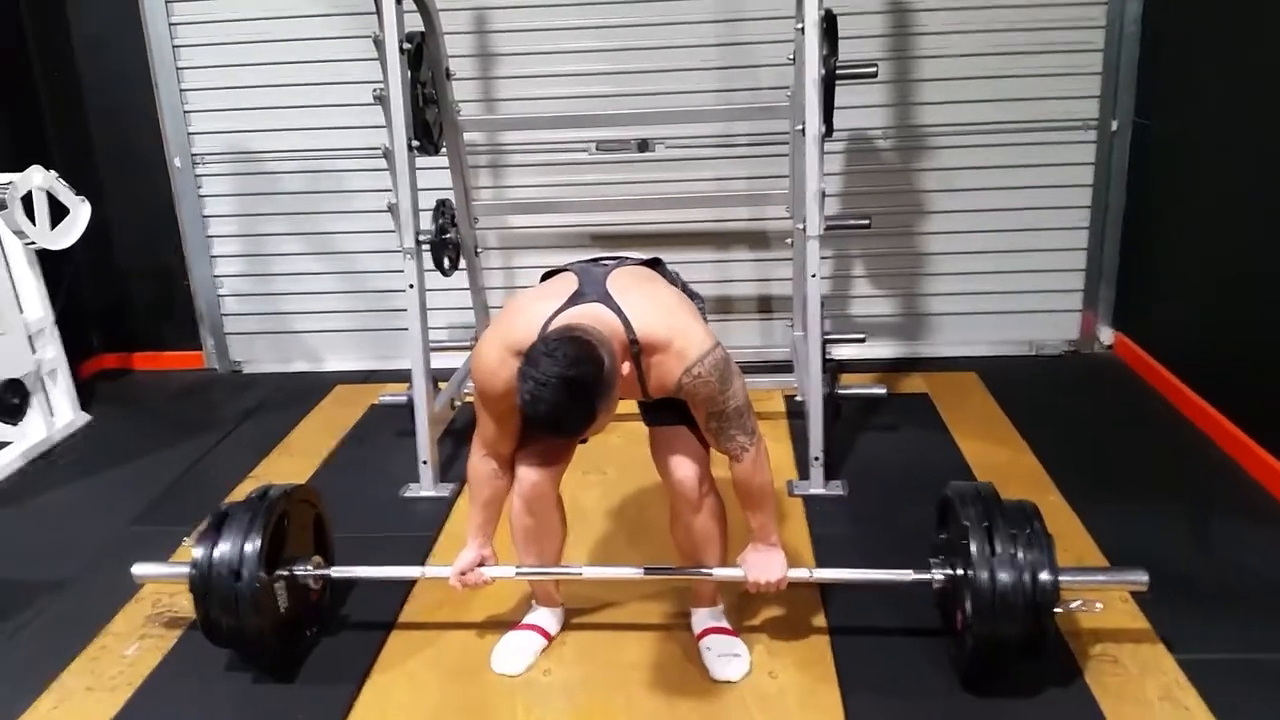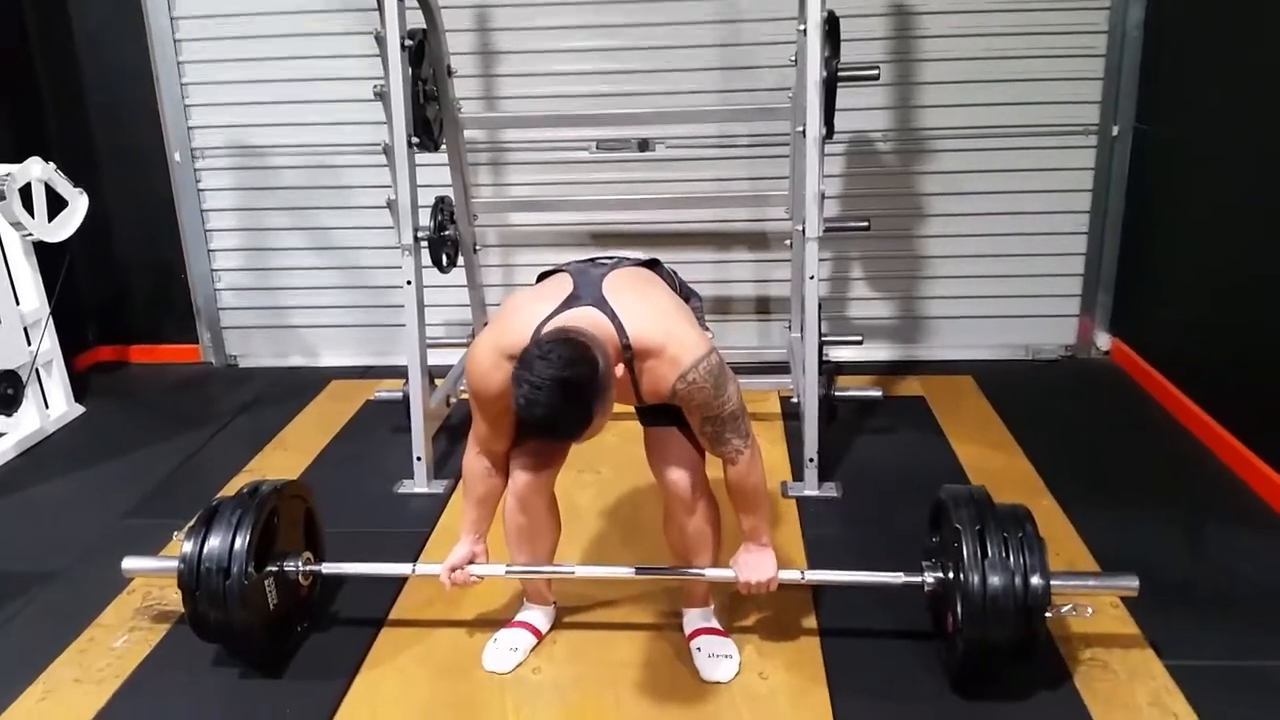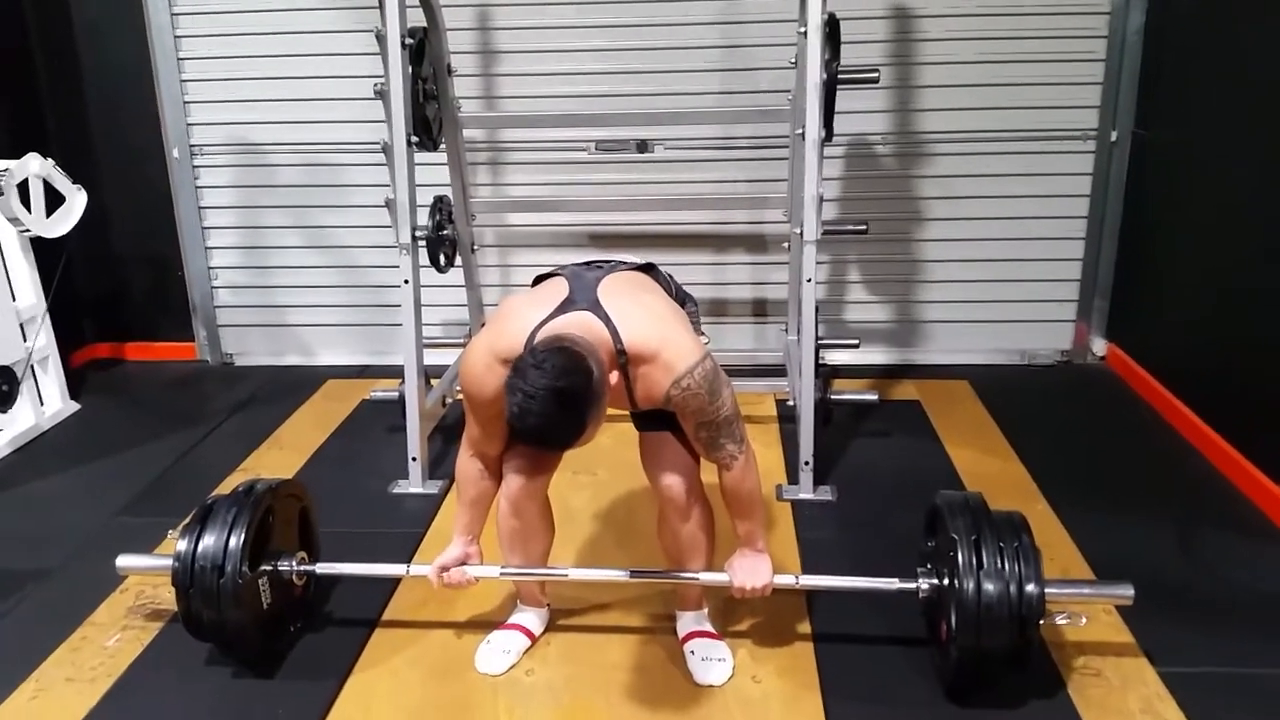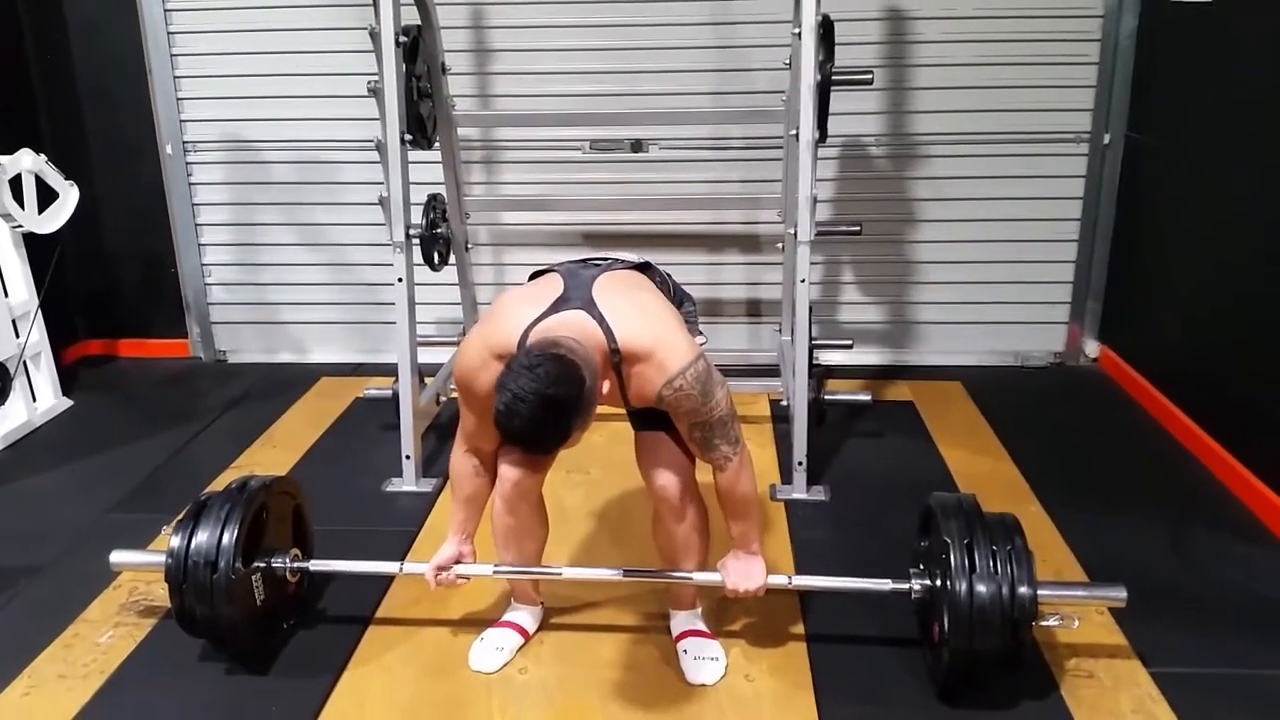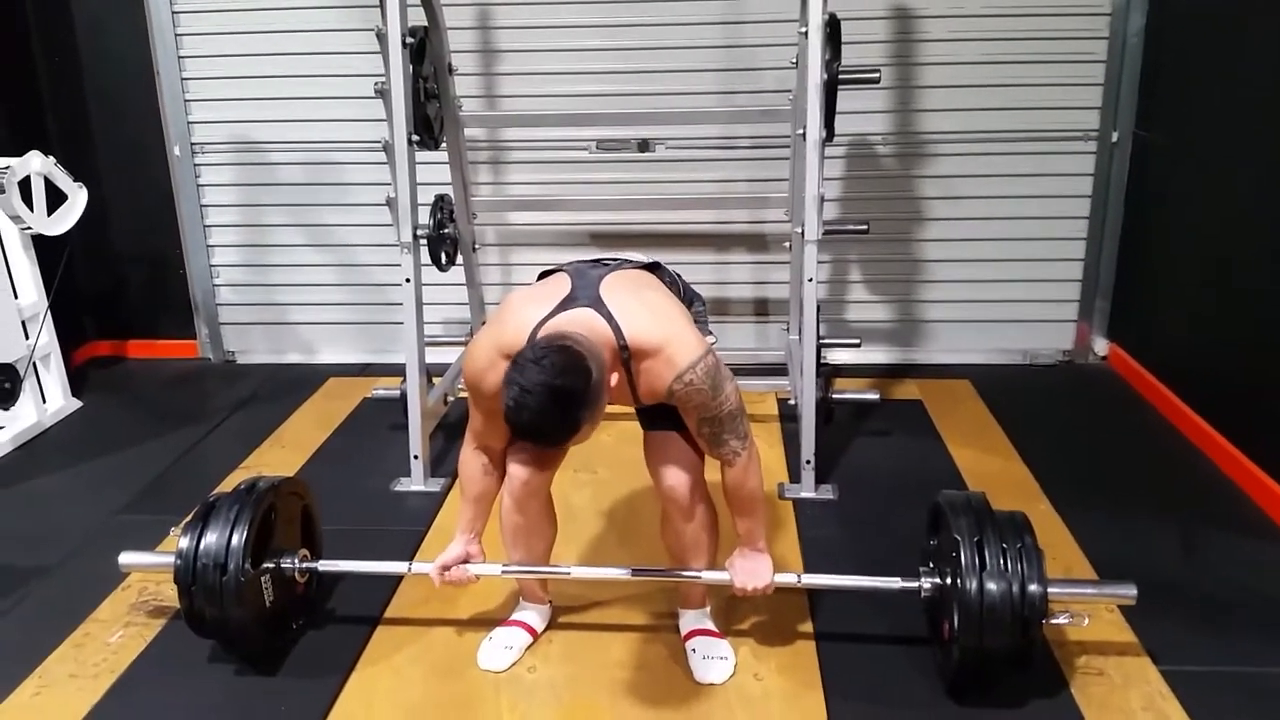
dt=0.3s
person 1, frame 1
left shoulder: (683, 353)
right shoulder: (500, 357)
left elbow: (743, 446)
right elbow: (491, 453)
left wrist: (764, 542)
right wrist: (478, 542)
left hip: (660, 346)
left knee: (688, 477)
right knee: (531, 477)
left ankle: (707, 609)
right ankle: (545, 608)
person 1, frame 2
left shoulder: (679, 357)
right shoulder: (494, 359)
left elbow: (737, 448)
right elbow: (487, 451)
left wrist: (757, 542)
right wrist: (472, 538)
left hip: (655, 340)
left knee: (683, 479)
right knee: (525, 475)
left ankle: (699, 610)
right ankle: (536, 606)
person 1, frame 3
left shoulder: (674, 364)
right shoulder: (489, 362)
left elbow: (733, 454)
right elbow: (480, 454)
left wrist: (752, 548)
right wrist: (465, 539)
left hip: (654, 344)
left knee: (678, 484)
right knee: (518, 478)
left ankle: (693, 613)
right ankle: (530, 608)
person 1, frame 4
left shoulder: (668, 364)
right shoulder: (484, 357)
left elbow: (728, 455)
right elbow: (475, 449)
left wrist: (746, 550)
right wrist: (459, 537)
left knee: (672, 484)
right knee: (513, 477)
left ankle: (686, 613)
right ankle: (523, 606)
person 1, frame 5
left shoulder: (678, 359)
right shoulder: (492, 356)
left elbow: (736, 451)
right elbow: (484, 448)
left wrist: (752, 548)
right wrist: (467, 536)
left hip: (660, 340)
left knee: (680, 483)
right knee: (522, 475)
left ankle: (695, 612)
right ankle: (532, 605)
